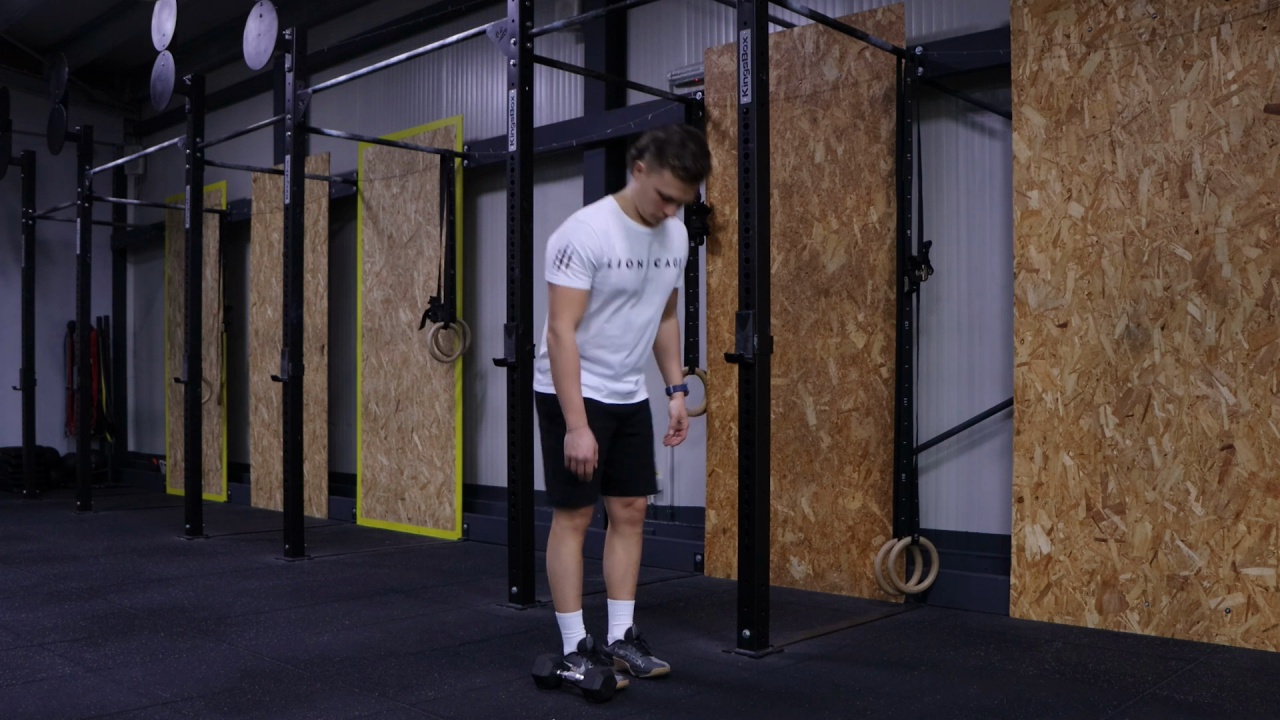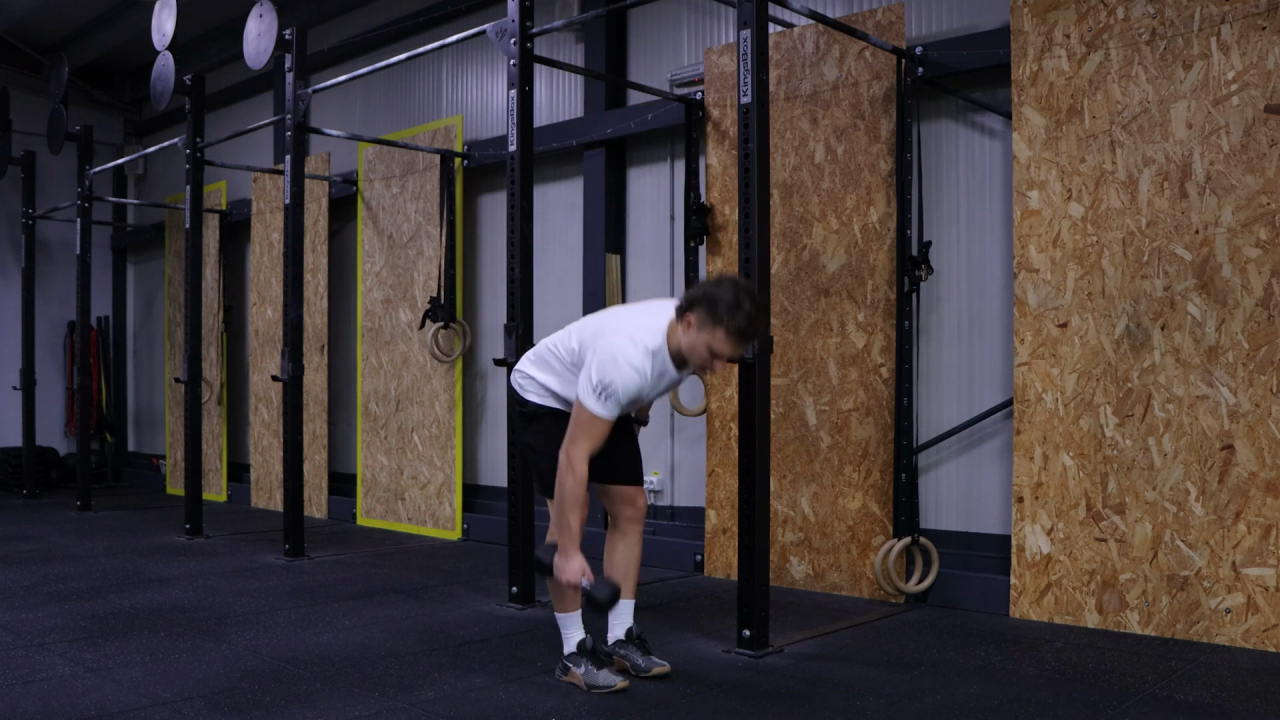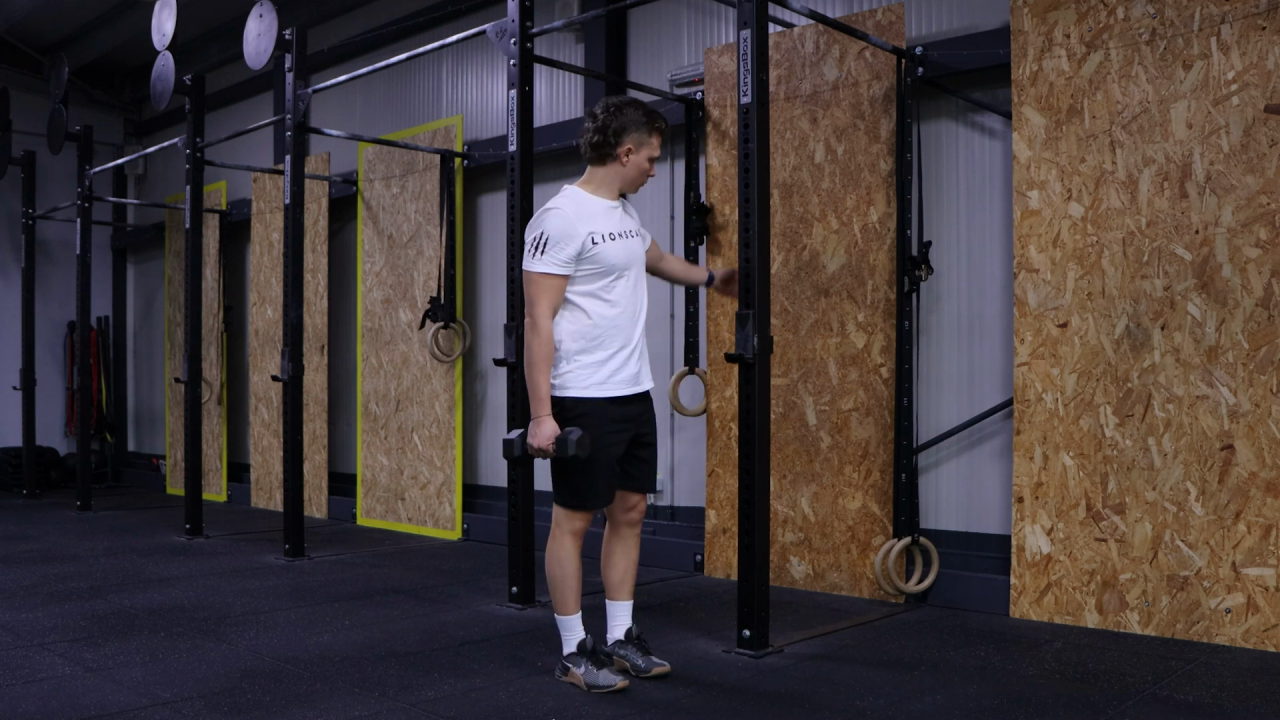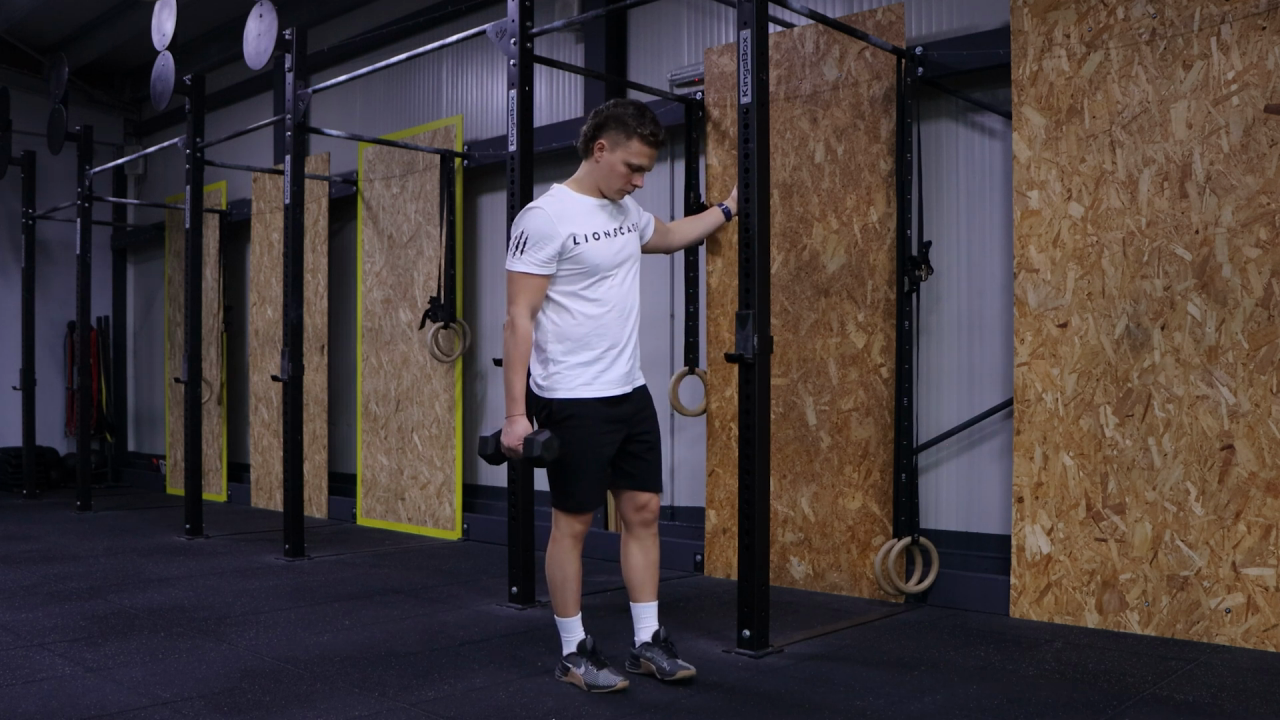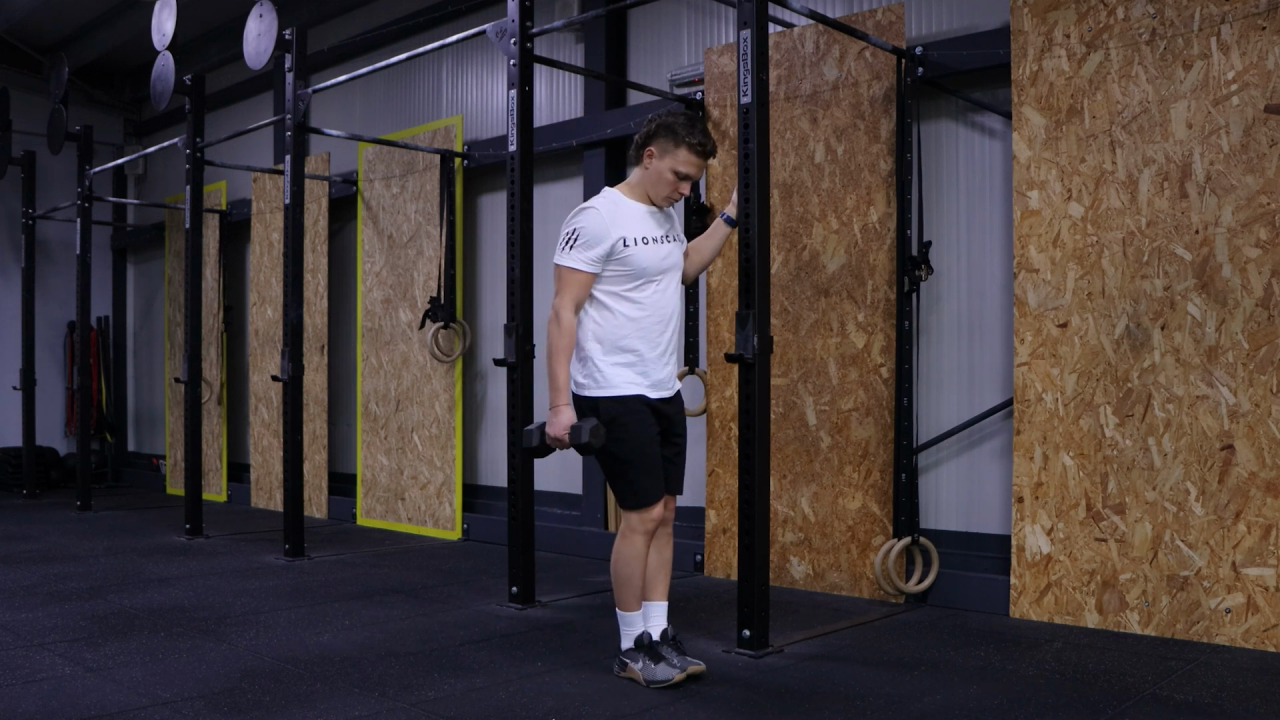
dt=1s
person 1, frame 1
left shoulder: (676, 237)
right shoulder: (586, 233)
right elbow: (561, 332)
left wrist: (676, 390)
right wrist: (575, 425)
left hip: (628, 397)
right hip: (573, 396)
left knee: (629, 513)
right knee: (573, 516)
left ankle: (620, 639)
right ankle: (575, 649)
person 1, frame 2
left shoulder: (697, 328)
right shoulder: (625, 358)
right elbow: (573, 457)
left wrist: (636, 419)
right wrist: (568, 552)
left hip: (605, 404)
right hip: (546, 395)
left knee: (631, 506)
right knee: (566, 511)
left ankle: (620, 638)
right ankle: (574, 650)
person 1, frame 3
left shoulder: (623, 214)
right shoulder: (561, 218)
left elbow: (654, 258)
right elbow: (539, 321)
left wrist: (706, 277)
right wrist: (541, 413)
left hip: (634, 394)
right hip: (584, 400)
left knee: (629, 513)
right knee: (574, 521)
left ankle: (620, 638)
right ankle: (574, 650)
person 1, frame 4
left shoulder: (624, 211)
right shoulder: (547, 217)
left elbow: (669, 236)
right elbow: (519, 319)
left wrist: (731, 206)
right wrist: (515, 413)
left hip: (630, 392)
right hip: (574, 400)
left knee: (643, 513)
right knee: (573, 524)
left ankle: (647, 640)
right ankle: (574, 651)
person 1, frame 5
left shoulder: (665, 217)
right shoulder: (599, 218)
left elbow: (685, 267)
right elbow: (563, 313)
left wrist: (731, 215)
right wrist: (560, 403)
left hip: (663, 393)
right hip: (613, 396)
left knee: (662, 516)
right knee: (643, 517)
left ankle: (657, 635)
right ankle: (632, 646)
